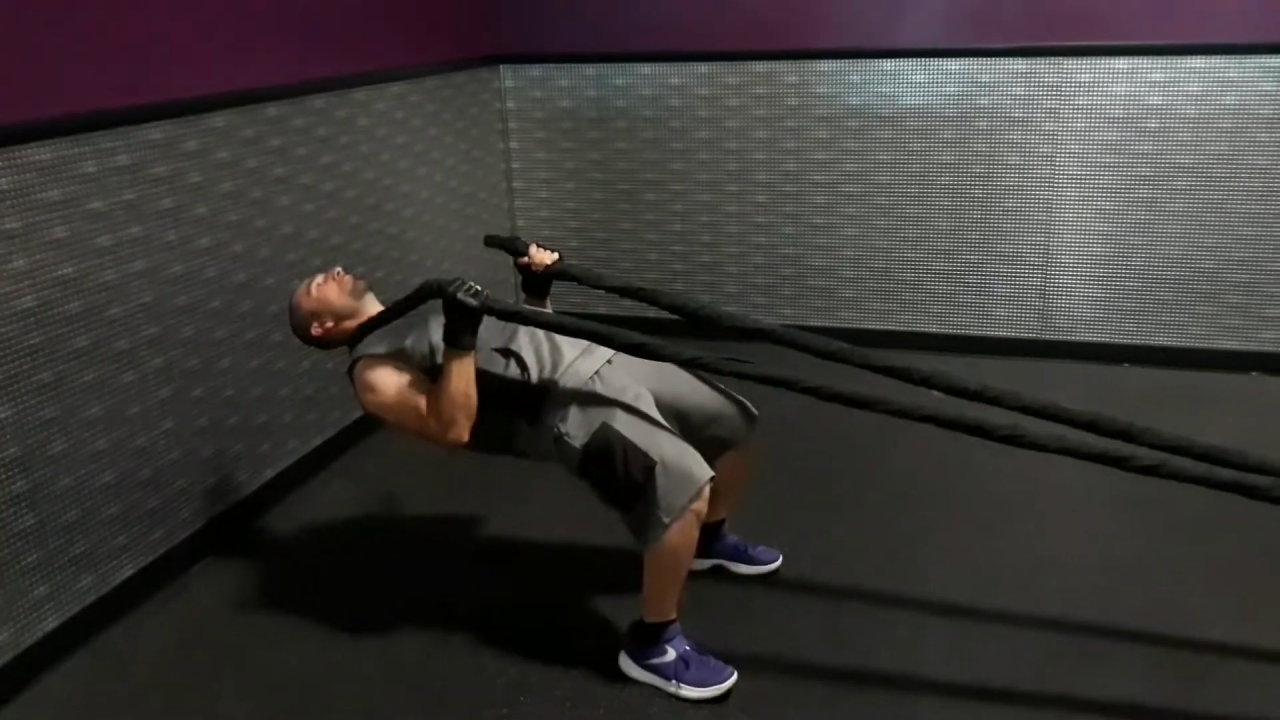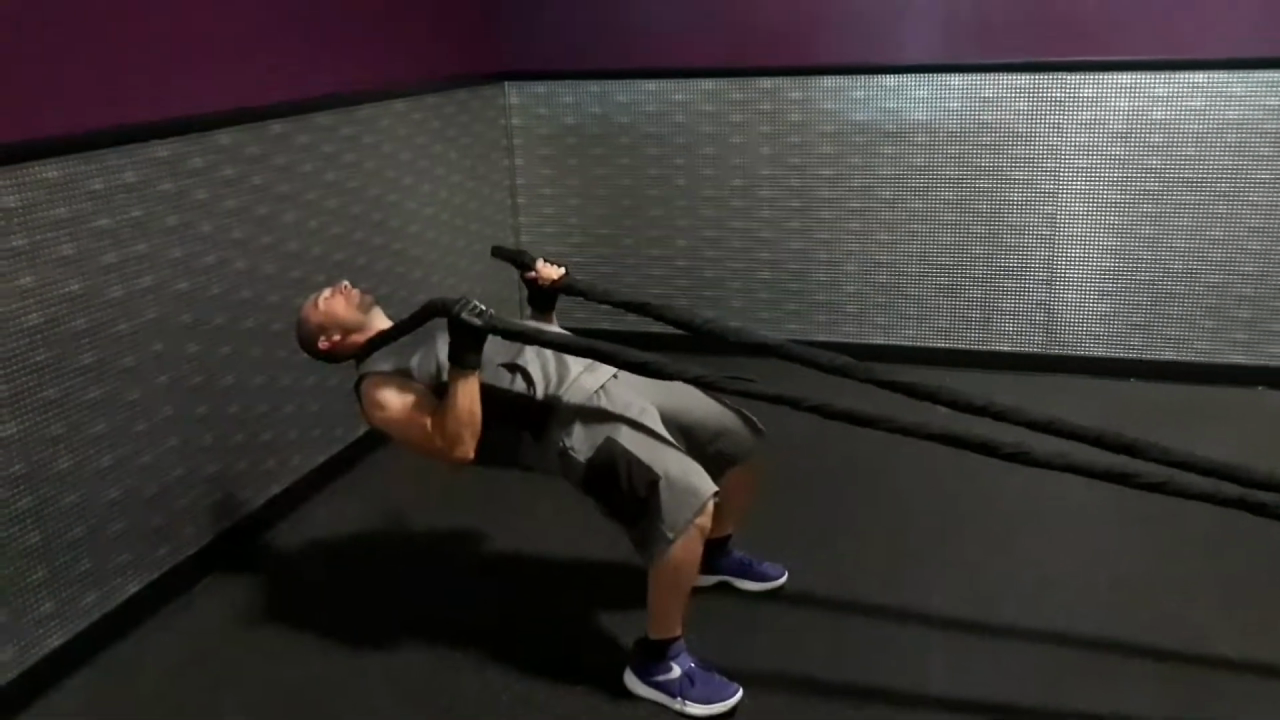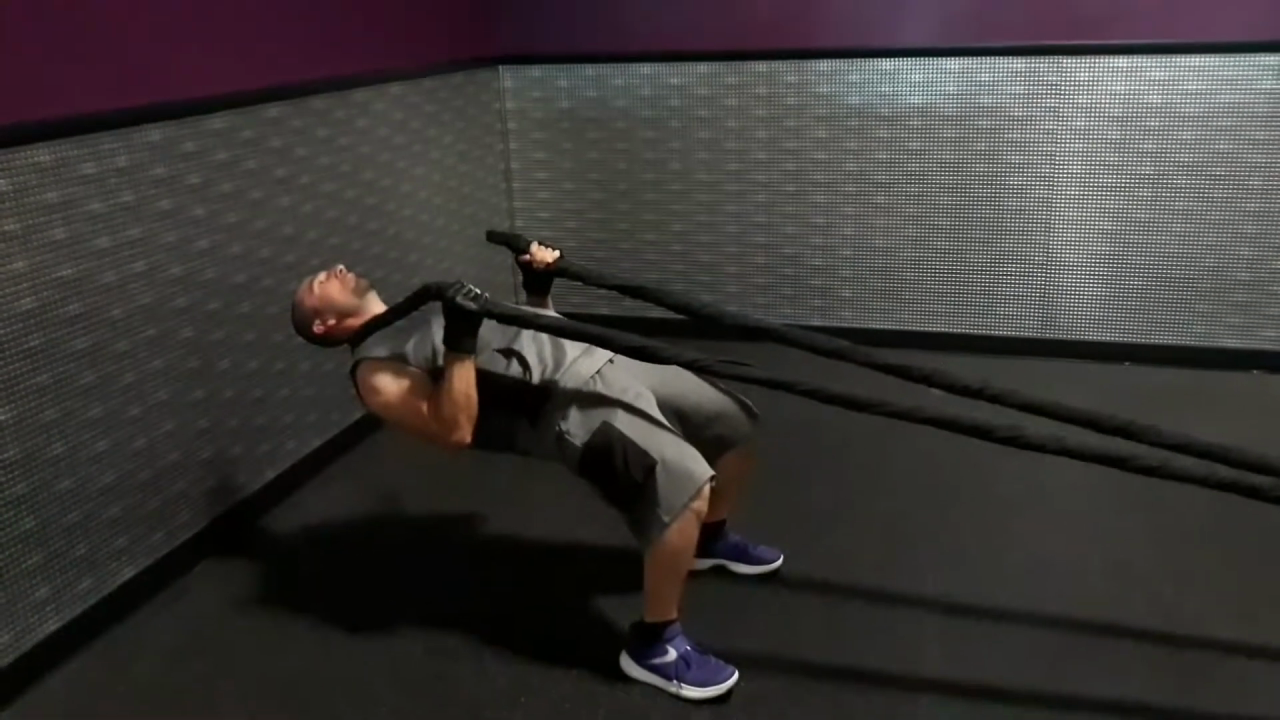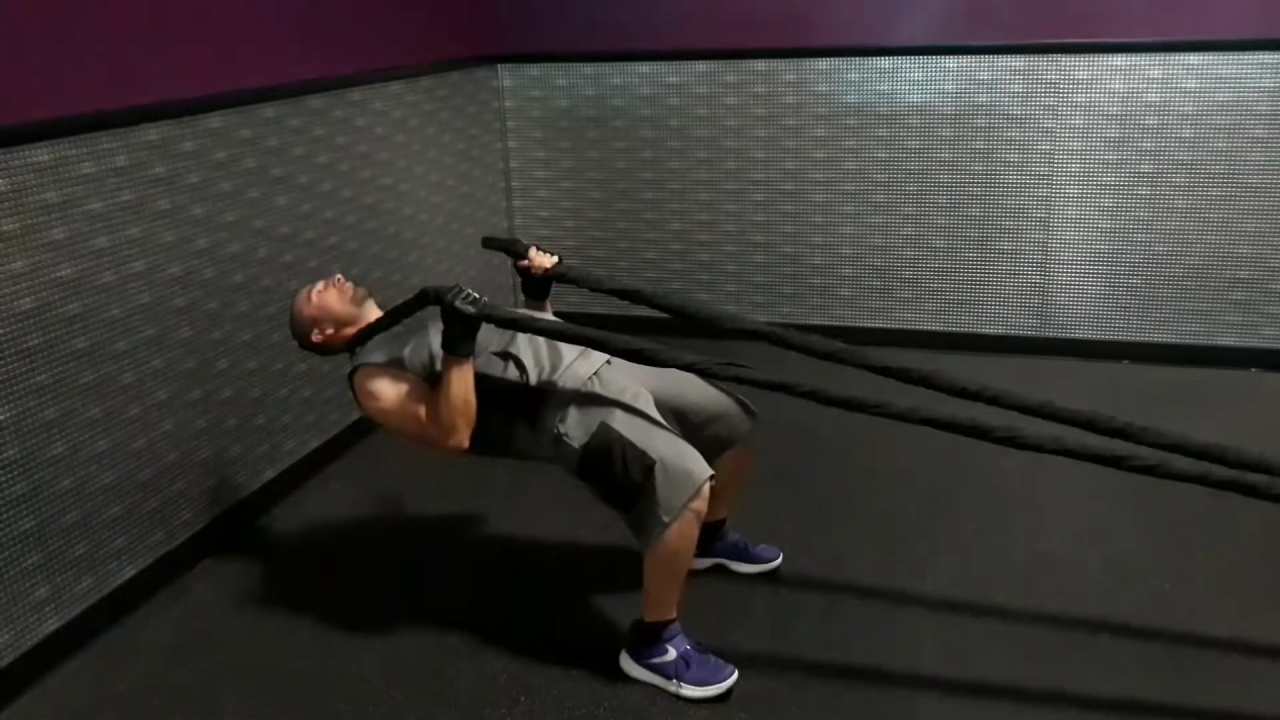
dt=0.4s
person 1, frame 1
left shoulder: (419, 318)
right shoulder: (373, 368)
right elbow: (453, 429)
left wrist: (536, 289)
right wrist: (460, 338)
right hip: (568, 401)
left knee: (735, 425)
right knee: (685, 486)
left ankle: (710, 540)
right ankle: (652, 644)
person 1, frame 2
left shoulder: (426, 334)
right shoulder: (379, 383)
right elbow: (458, 447)
left wrist: (543, 301)
right wrist: (464, 357)
right hip: (574, 415)
left knee: (739, 440)
right knee: (689, 501)
left ankle: (715, 556)
right ankle: (657, 662)
person 1, frame 3
left shoulder: (424, 317)
right shoulder: (375, 367)
right elbow: (455, 430)
left wrist: (538, 286)
right wrist: (459, 340)
right hip: (569, 401)
left knee: (735, 425)
right knee: (685, 485)
left ankle: (711, 540)
right ankle: (653, 645)
person 1, frame 4
left shoulder: (421, 324)
right shoulder: (373, 375)
right elbow: (453, 434)
left wrist: (536, 290)
right wrist: (458, 344)
right hip: (568, 403)
left knee: (734, 423)
right knee: (684, 484)
left ankle: (710, 539)
right ankle: (652, 644)
